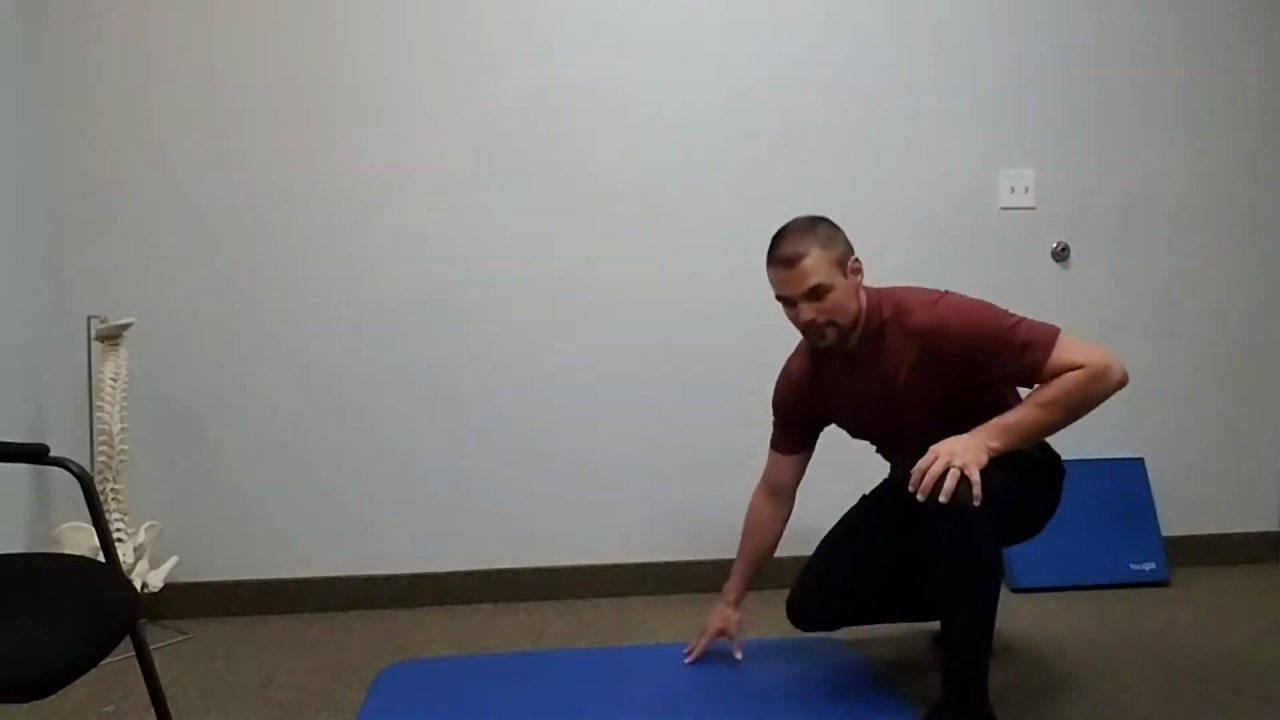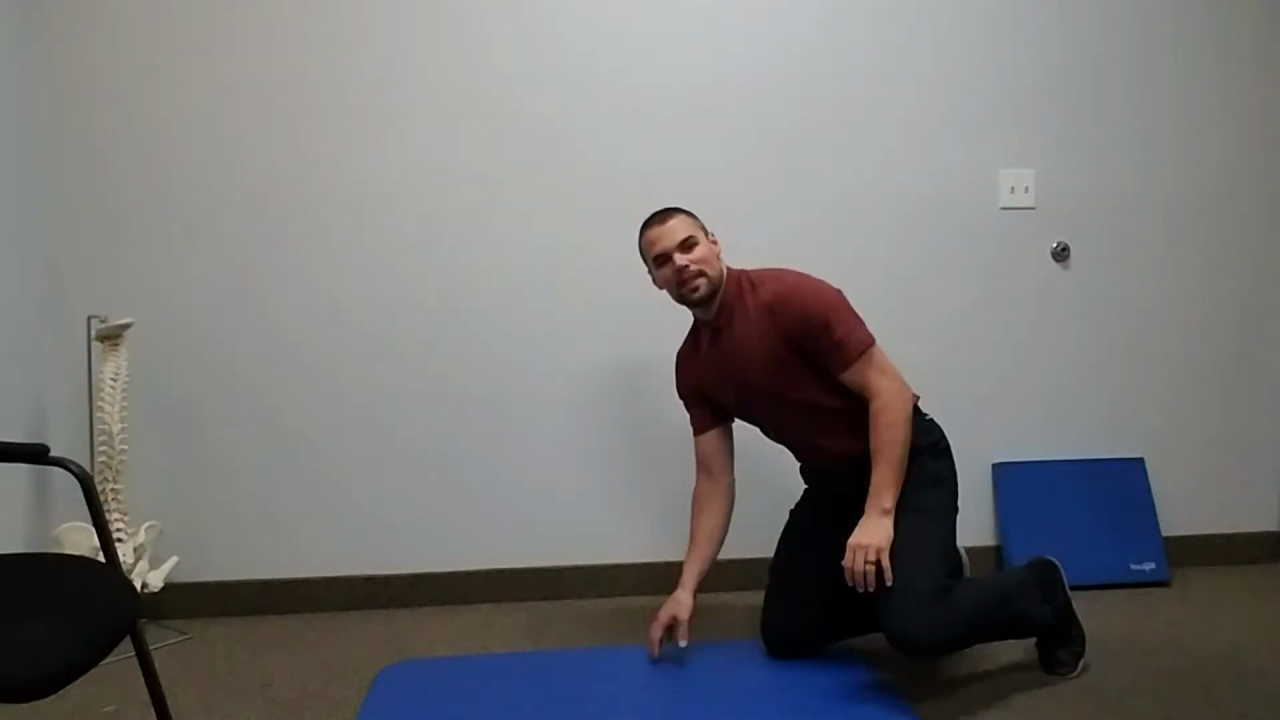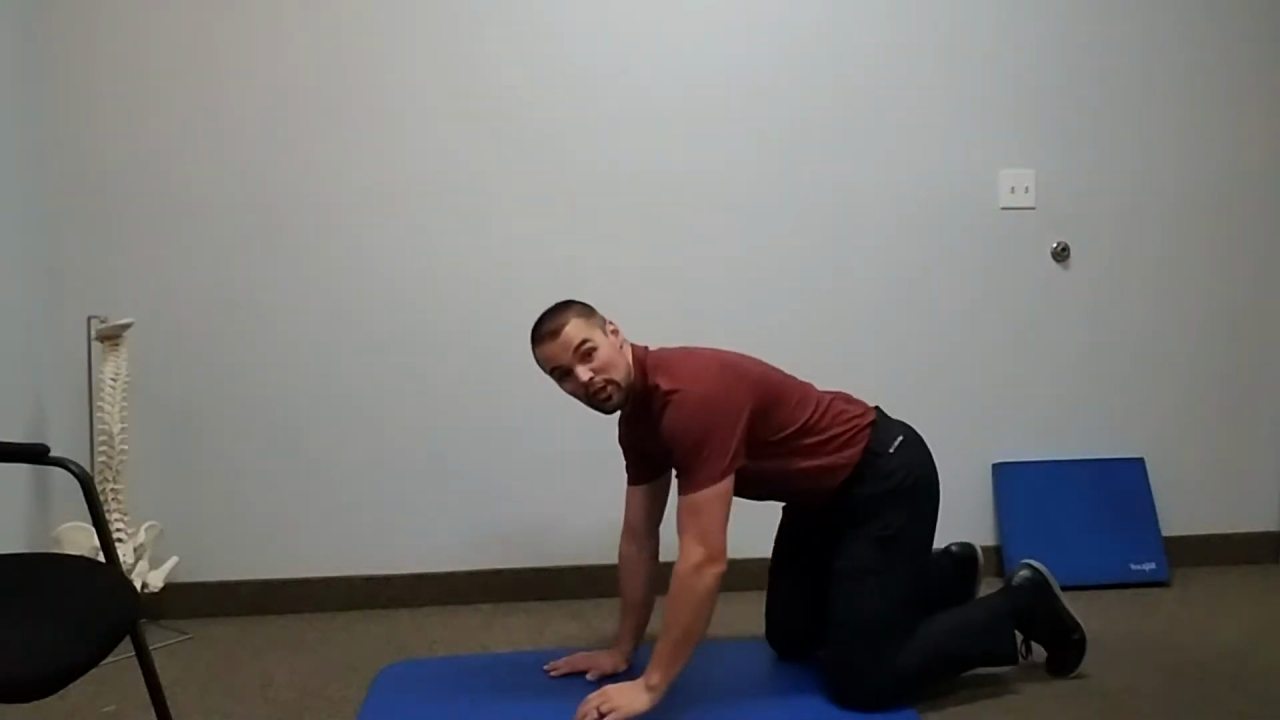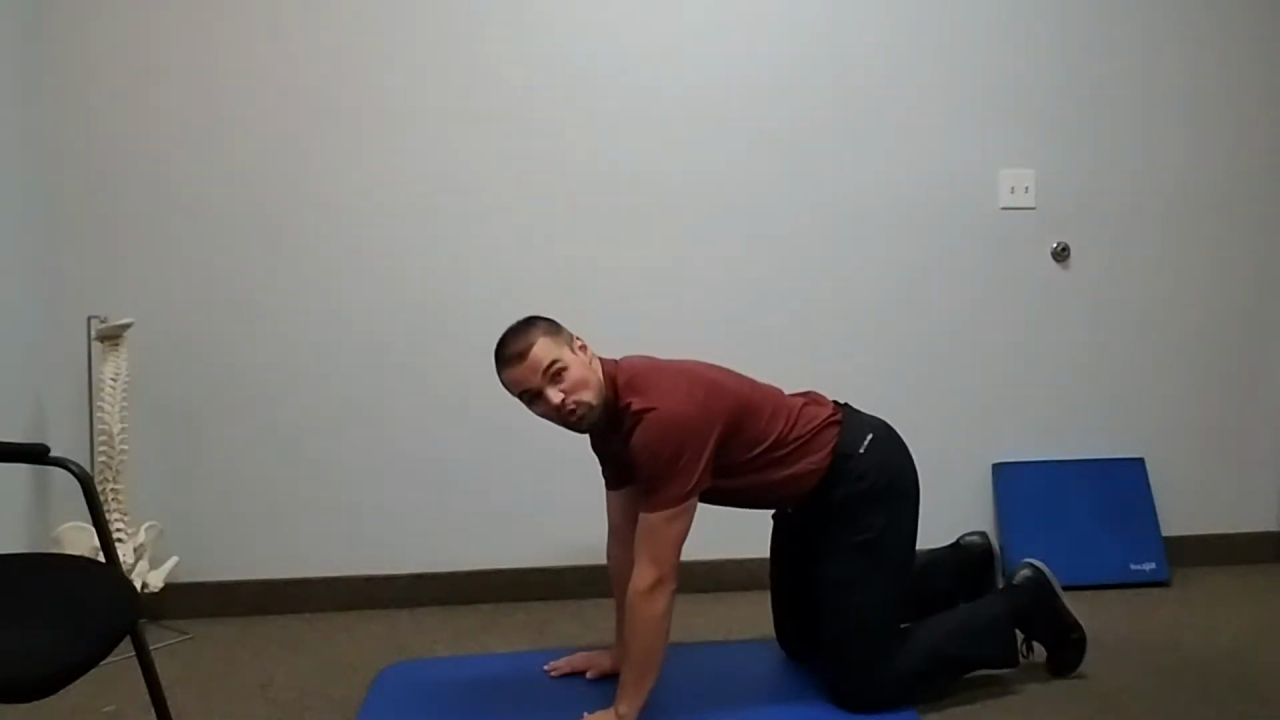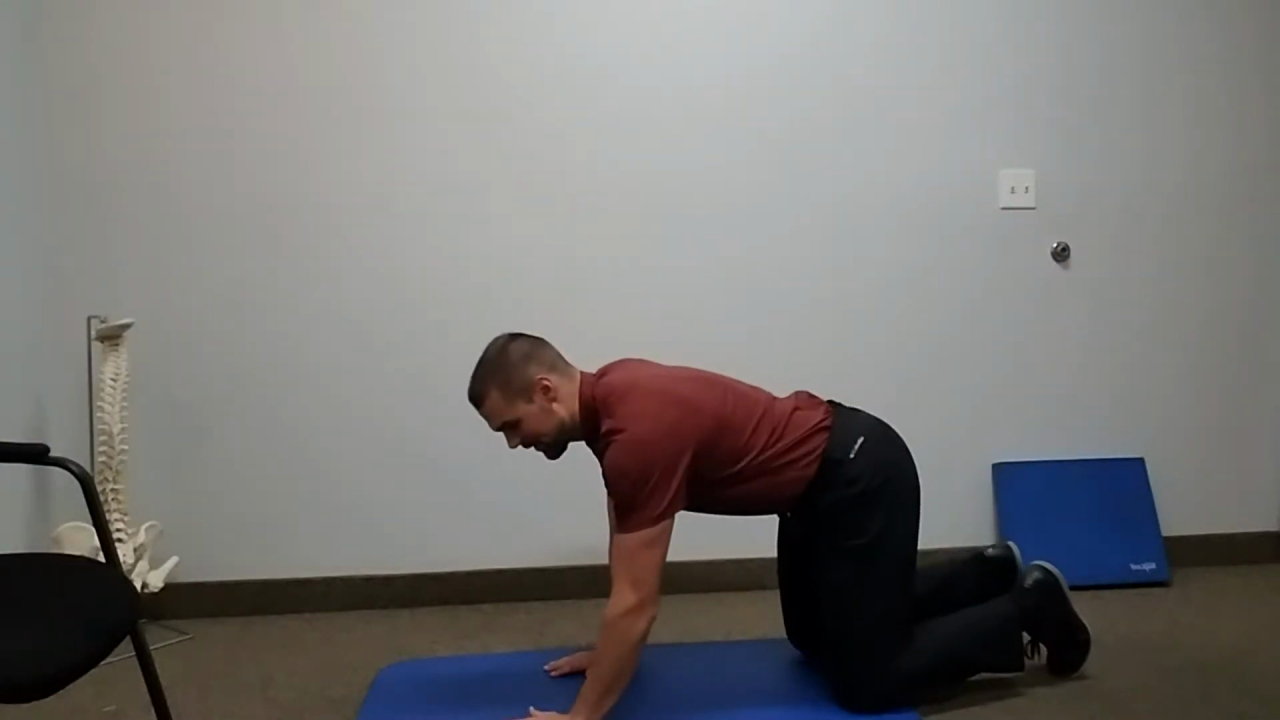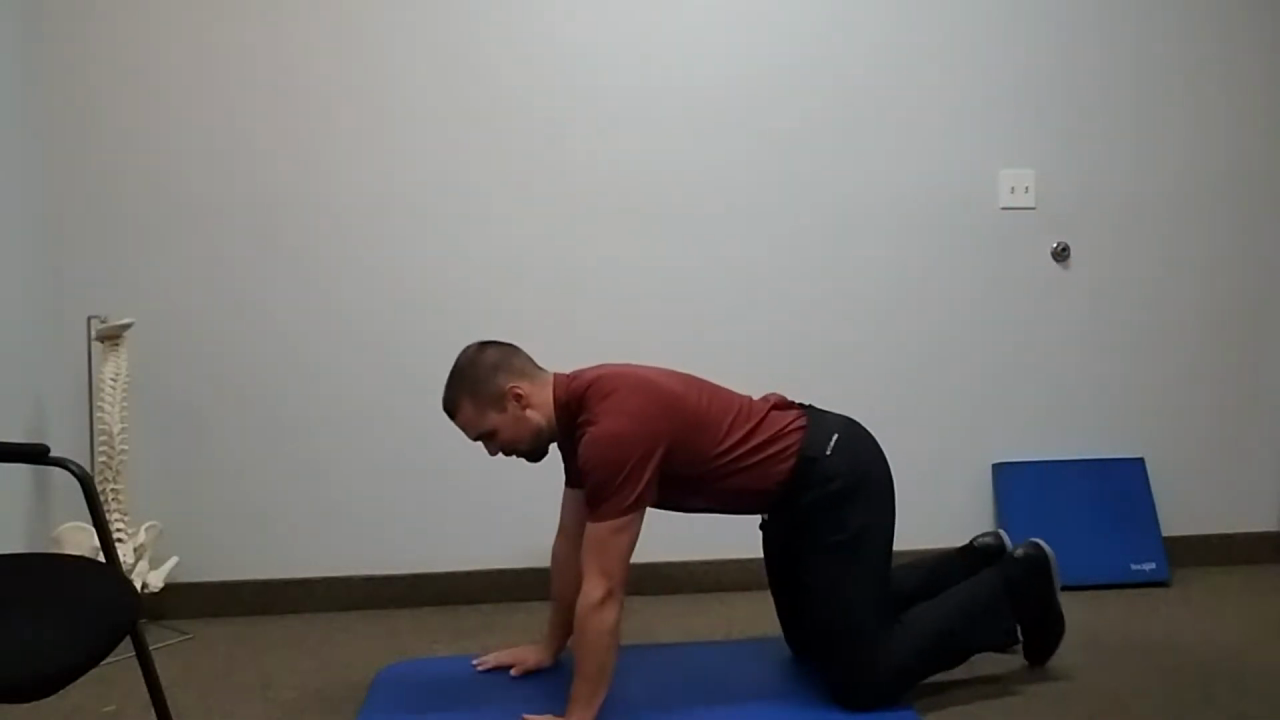
dt=0.7s
person 1, frame 1
left shoulder: (940, 324)
right shoulder: (802, 378)
left elbow: (1102, 370)
right elbow: (775, 493)
left wrist: (982, 440)
right wrist: (730, 601)
left hip: (1012, 478)
right hip: (921, 480)
left knee: (953, 494)
right knee: (813, 605)
right ankle: (965, 596)
person 1, frame 2
left shoulder: (790, 298)
right shoulder: (692, 364)
left elbow: (890, 393)
right elbow: (714, 477)
left wrist: (877, 514)
right wrist: (686, 589)
left hip: (904, 455)
right hip: (829, 480)
left knee: (915, 628)
right knee: (785, 634)
left ankle: (1041, 596)
right ankle: (934, 577)
person 1, frame 3
left shoulder: (692, 398)
right shoulder: (637, 418)
left elbow: (703, 561)
right elbow: (638, 540)
right wrist: (622, 649)
left hip: (885, 478)
right hip: (824, 488)
right knee: (791, 639)
left ankle: (1021, 606)
right ankle: (947, 575)
person 1, frame 4
left shoulder: (663, 416)
right shoulder: (609, 411)
left elbow: (654, 581)
right elbow: (623, 545)
right wrist: (621, 651)
left hip: (864, 475)
right hip: (812, 485)
right knee: (801, 642)
left ankle: (1021, 605)
right ankle: (963, 568)
person 1, frame 5
left shoulder: (639, 434)
right shoulder: (609, 394)
left elbow: (634, 602)
right elbow: (627, 542)
right wrist: (613, 652)
left hip: (862, 478)
right hip: (822, 477)
right knee: (813, 640)
left ankle: (1028, 607)
right ankle: (987, 575)
person 1, frame 6
left shoulder: (612, 428)
right shoulder: (580, 405)
left elbow: (601, 592)
right elbow: (570, 546)
right wrist: (549, 647)
left hip: (836, 477)
right hip: (799, 479)
right knee: (813, 641)
left ankle: (1014, 584)
right ankle: (975, 565)
